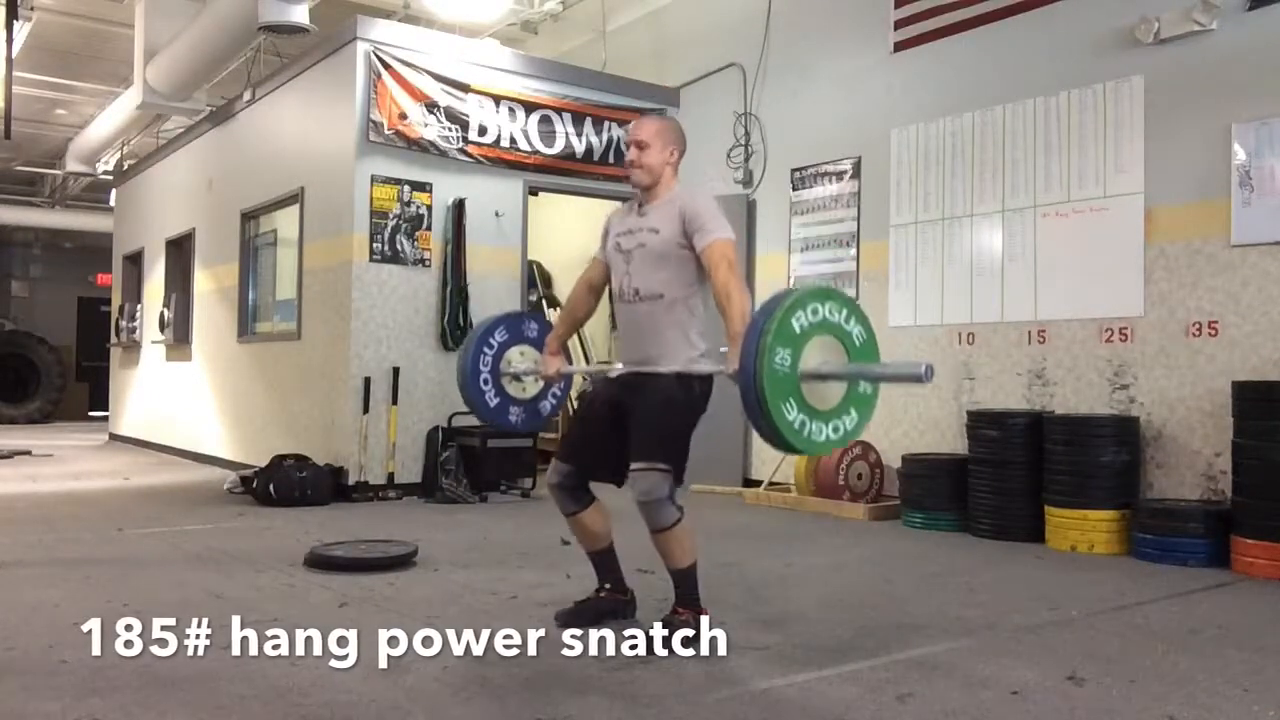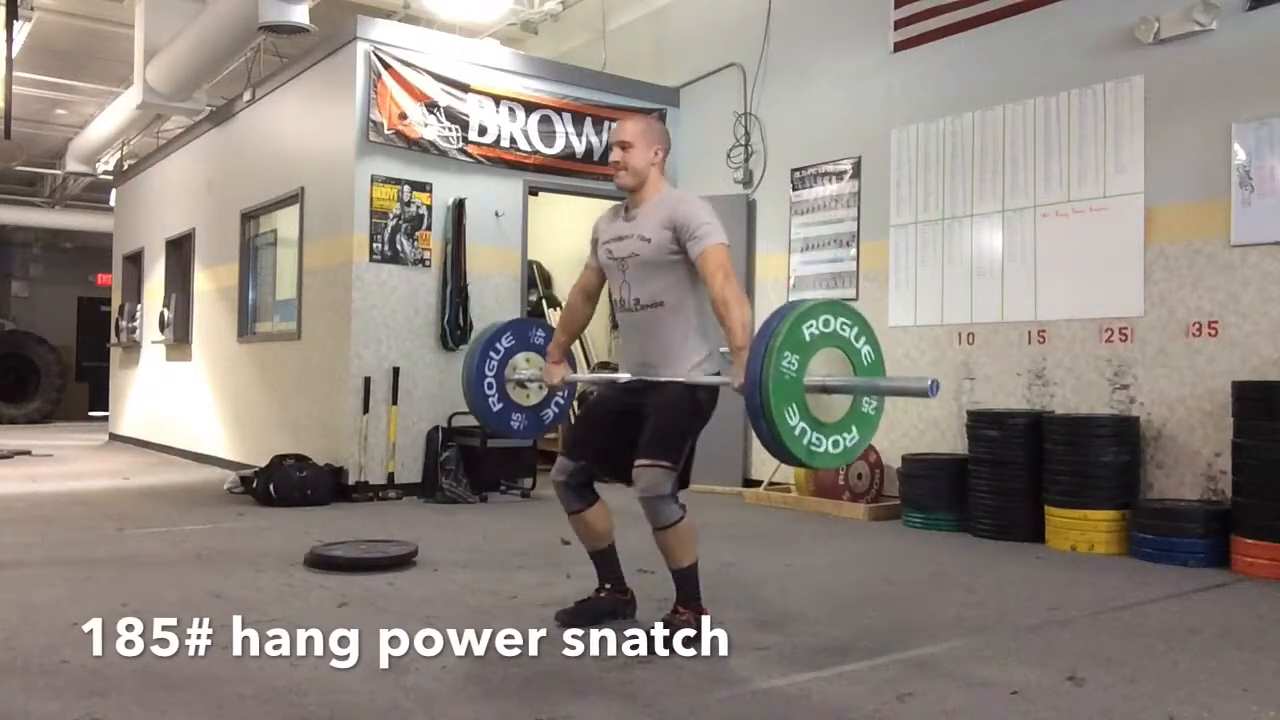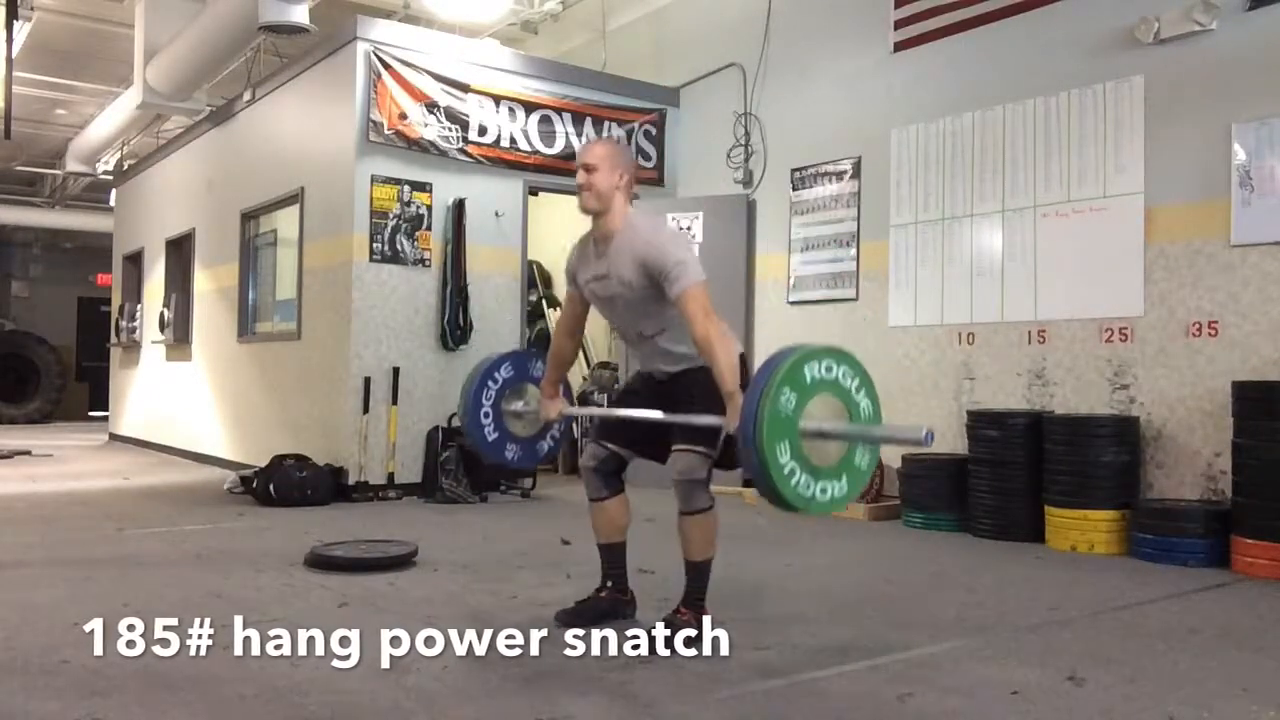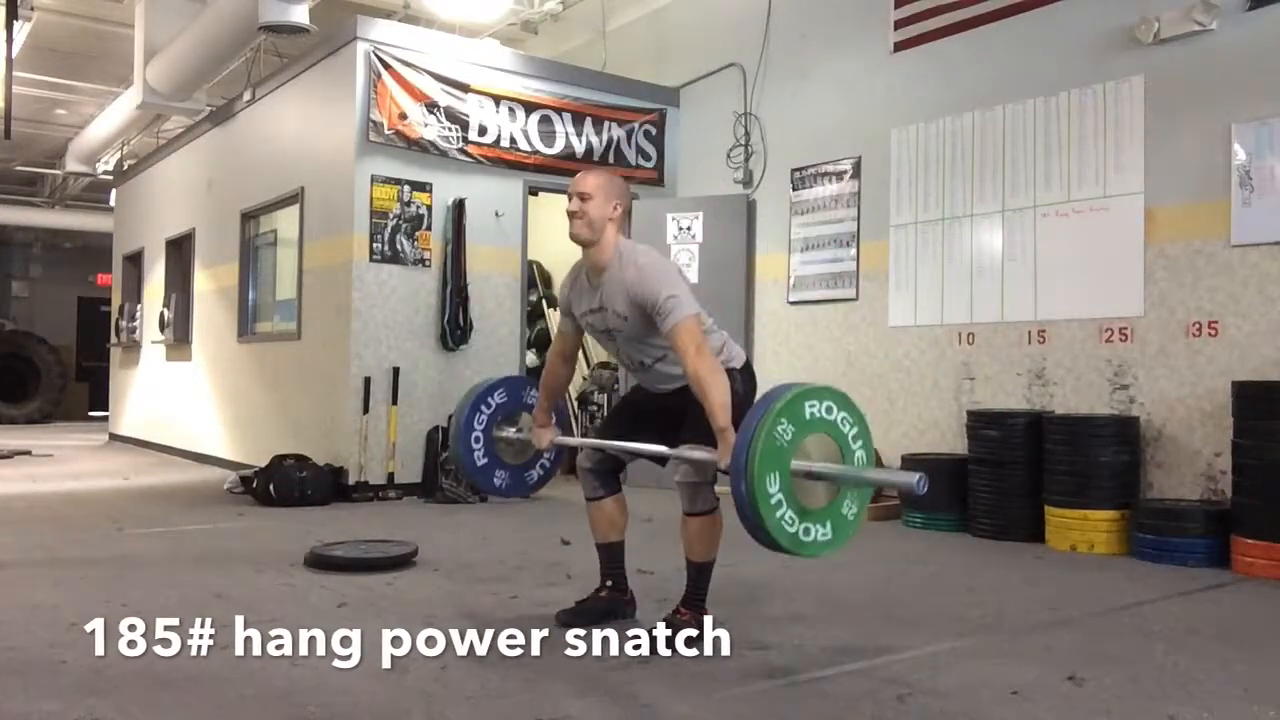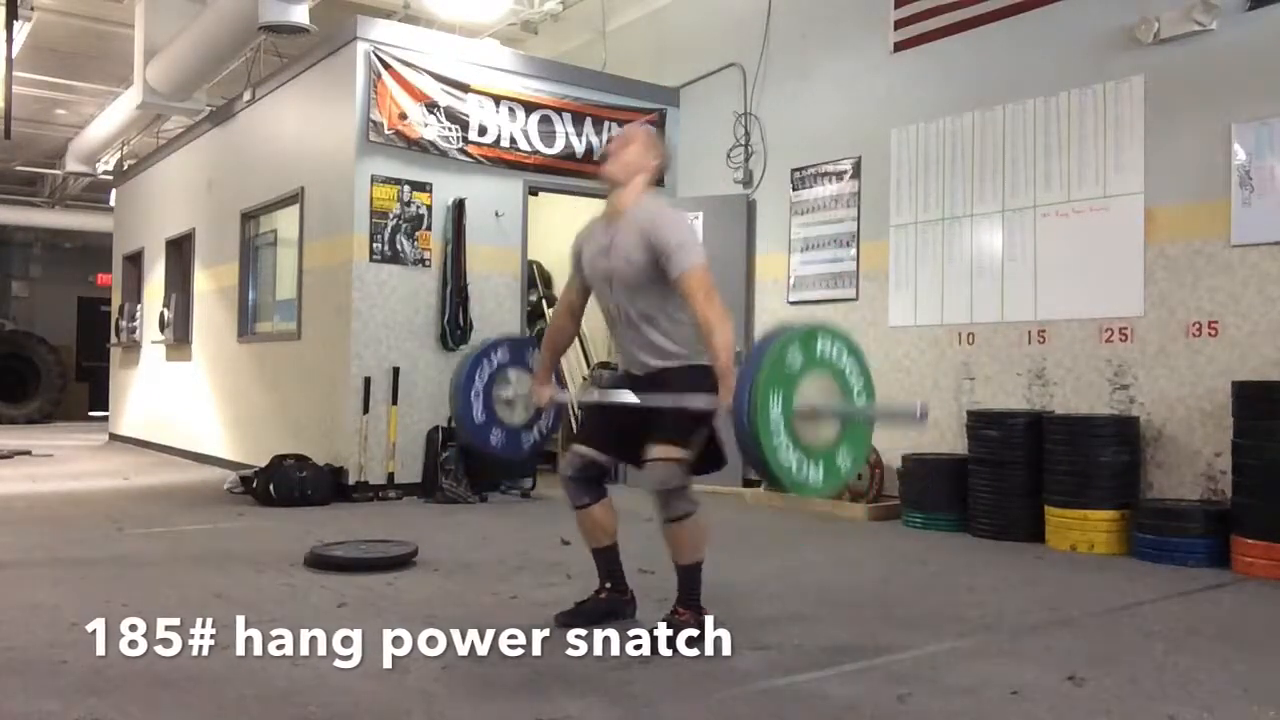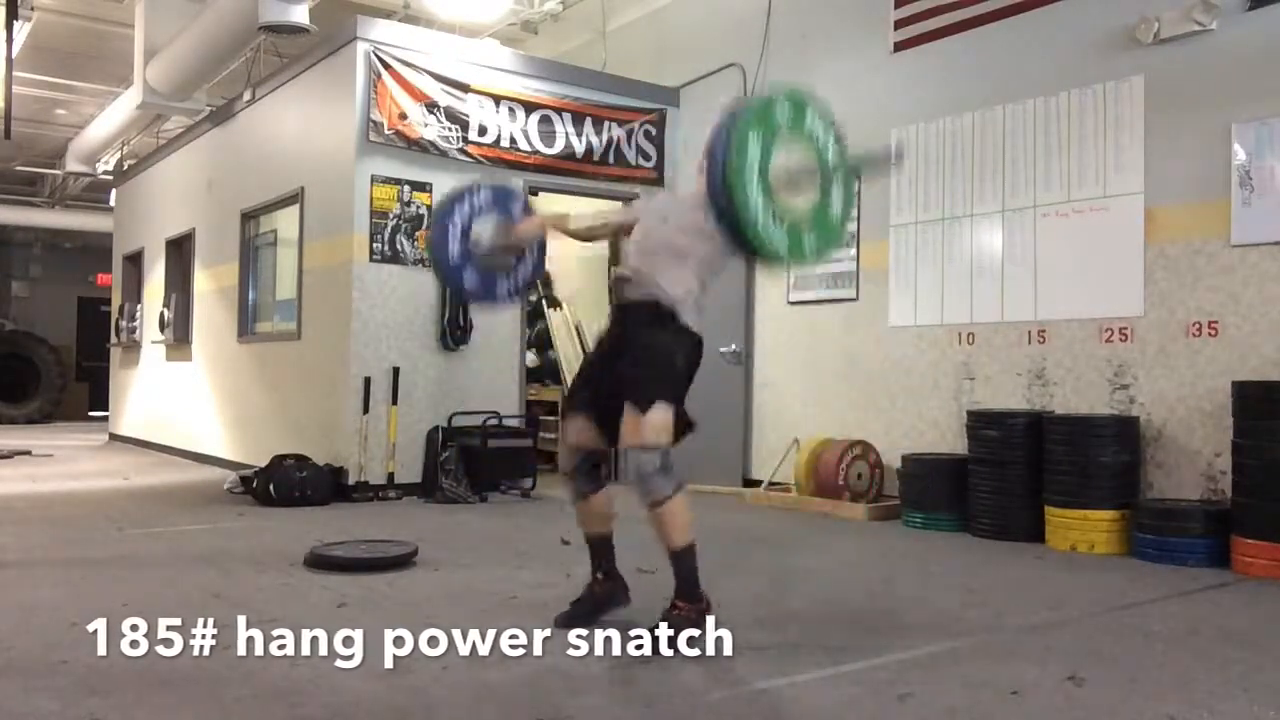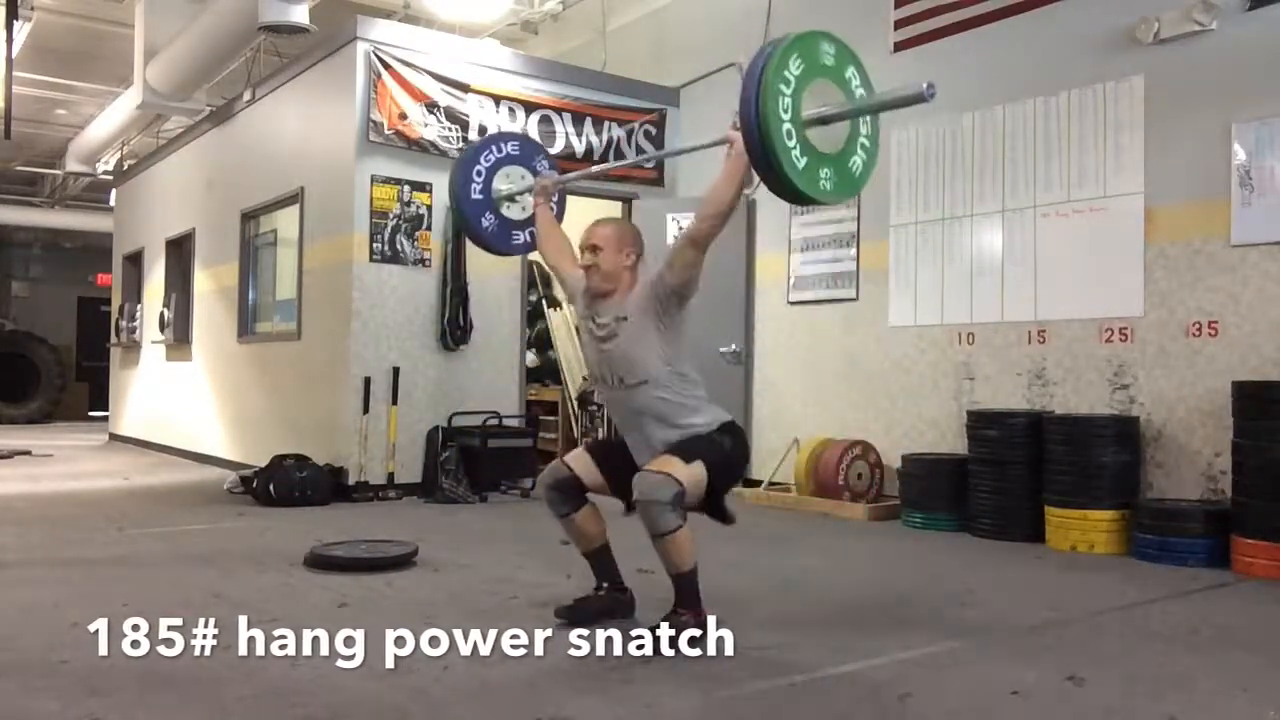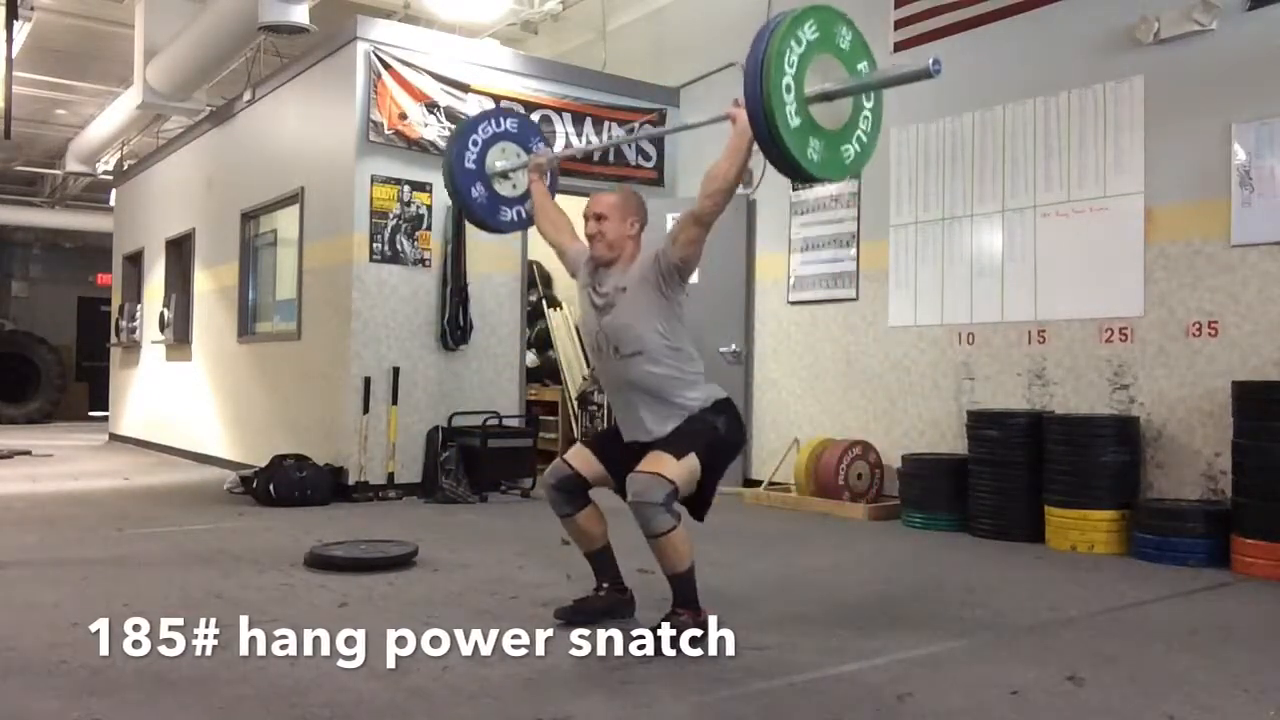
dt=0.3s
person 1, frame 1
left shoulder: (693, 208)
right shoulder: (619, 220)
left elbow: (725, 272)
right elbow: (589, 288)
left wrist: (740, 346)
right wrist: (553, 347)
left hip: (679, 376)
right hip: (623, 375)
left knee: (649, 486)
right knee: (563, 476)
left ankle: (690, 608)
right ankle: (614, 591)
person 1, frame 2
left shoulder: (684, 211)
right shoulder: (608, 224)
left elbow: (722, 281)
right elbow: (583, 295)
left wrist: (743, 356)
right wrist: (555, 355)
left hip: (685, 378)
right hip: (632, 378)
left knee: (652, 483)
right knee: (569, 473)
left ankle: (691, 609)
right ankle: (614, 590)
person 1, frame 3
left shoulder: (654, 242)
right shoulder: (580, 256)
left elbow: (705, 322)
right elbow: (568, 329)
left wrist: (734, 401)
right wrist: (551, 390)
left hip: (706, 370)
right hip: (656, 373)
left knee: (687, 470)
right knee: (597, 460)
left ankle: (694, 609)
right ankle: (615, 590)
person 1, frame 4
left shoulder: (647, 272)
right shoulder: (574, 284)
left elbow: (697, 357)
right elbow: (562, 356)
left wrist: (726, 438)
right wrist: (542, 418)
left hip: (720, 377)
right hip: (656, 386)
left knee: (691, 474)
right knee: (594, 462)
left ankle: (694, 612)
right ankle: (614, 591)
person 1, frame 5
left shoulder: (661, 224)
right shoulder: (589, 236)
left elbow: (705, 302)
right elbow: (568, 309)
left wrist: (729, 383)
right wrist: (542, 376)
left hip: (686, 371)
right hip: (637, 372)
left knee: (665, 478)
right knee: (579, 466)
left ankle: (689, 611)
right ankle: (614, 592)
person 1, frame 6
right shoulder: (665, 201)
right elbow: (602, 225)
right wrist: (543, 223)
left hip: (662, 332)
right hip: (626, 325)
left knee: (646, 461)
right knee: (578, 455)
left ankle: (690, 605)
right ankle: (607, 581)
person 1, frame 7
left shoulder: (655, 299)
right shoulder: (585, 298)
left elbow: (702, 231)
right elbow: (555, 250)
left wrist: (742, 157)
right wrist: (541, 202)
left hip: (709, 439)
right hip: (642, 443)
left knee: (656, 488)
right knee: (558, 480)
left ankle: (691, 612)
right ankle: (613, 589)
person 1, frame 8
left shoulder: (658, 272)
right shoulder: (587, 270)
left elbow: (707, 206)
right elbow: (553, 227)
left wrist: (745, 133)
right wrist: (536, 178)
left hip: (702, 418)
right hip: (636, 427)
left knee: (647, 489)
right knee: (561, 479)
left ankle: (690, 613)
right ankle: (612, 590)
